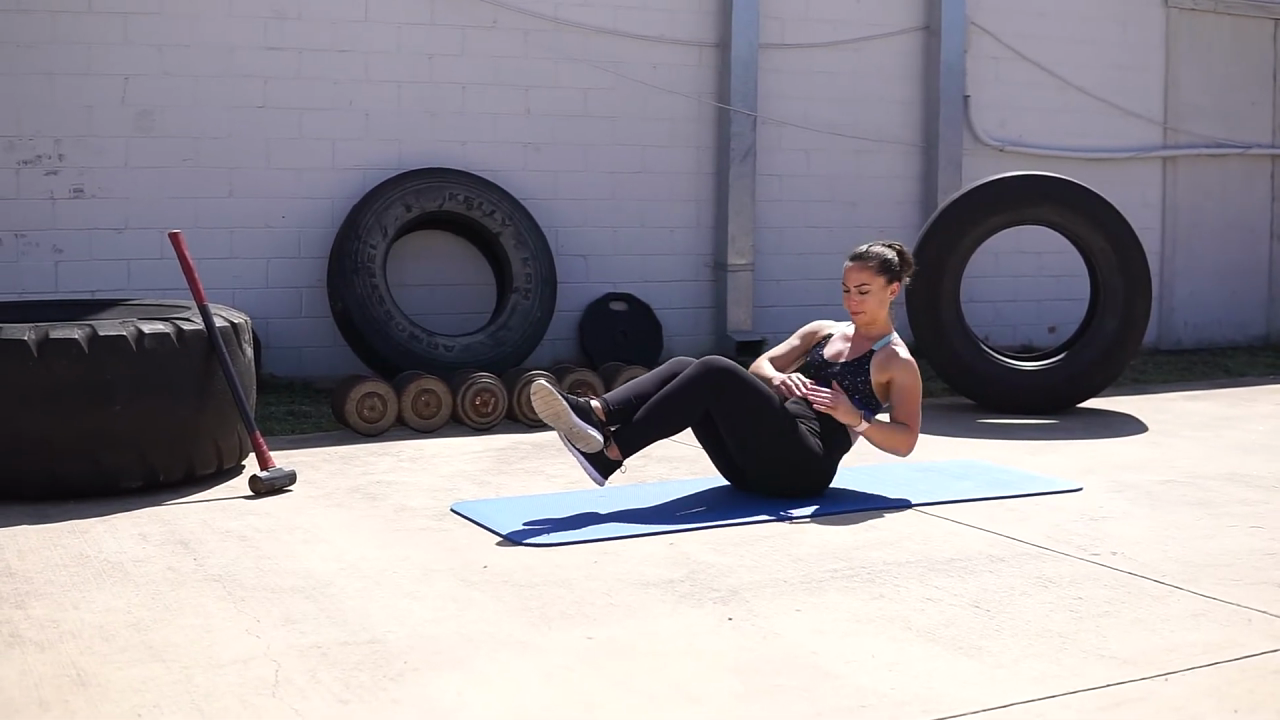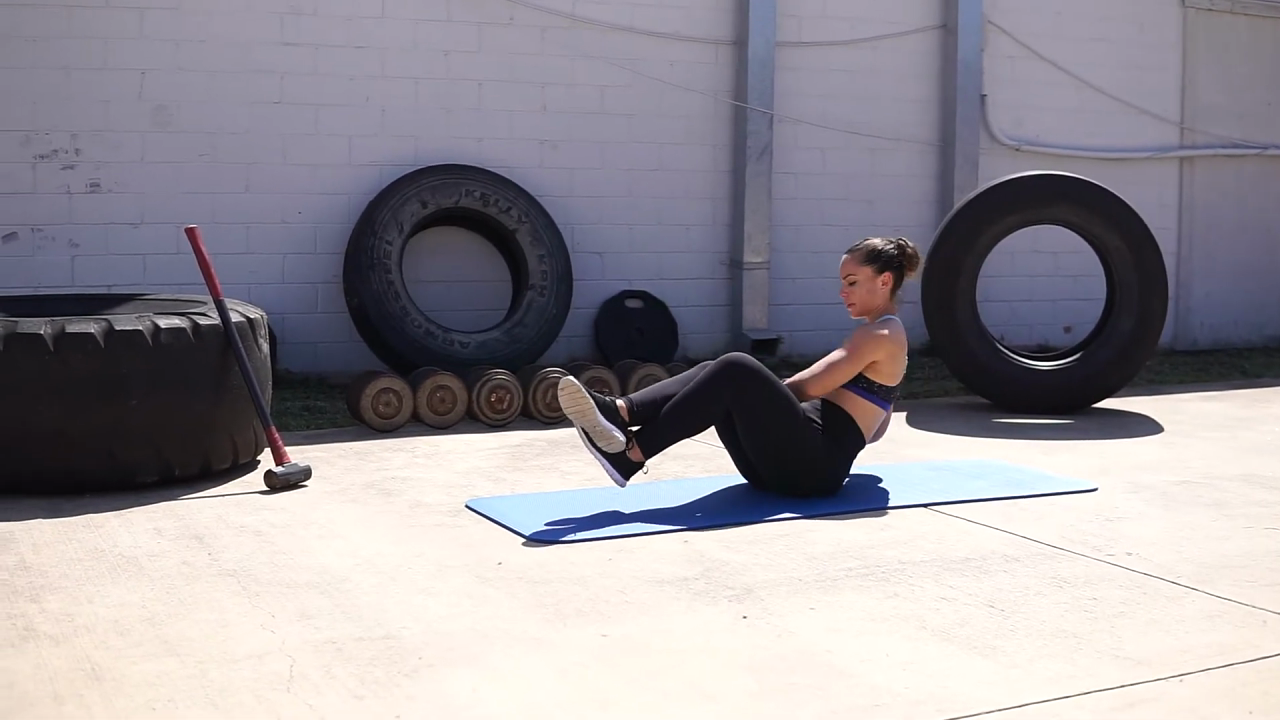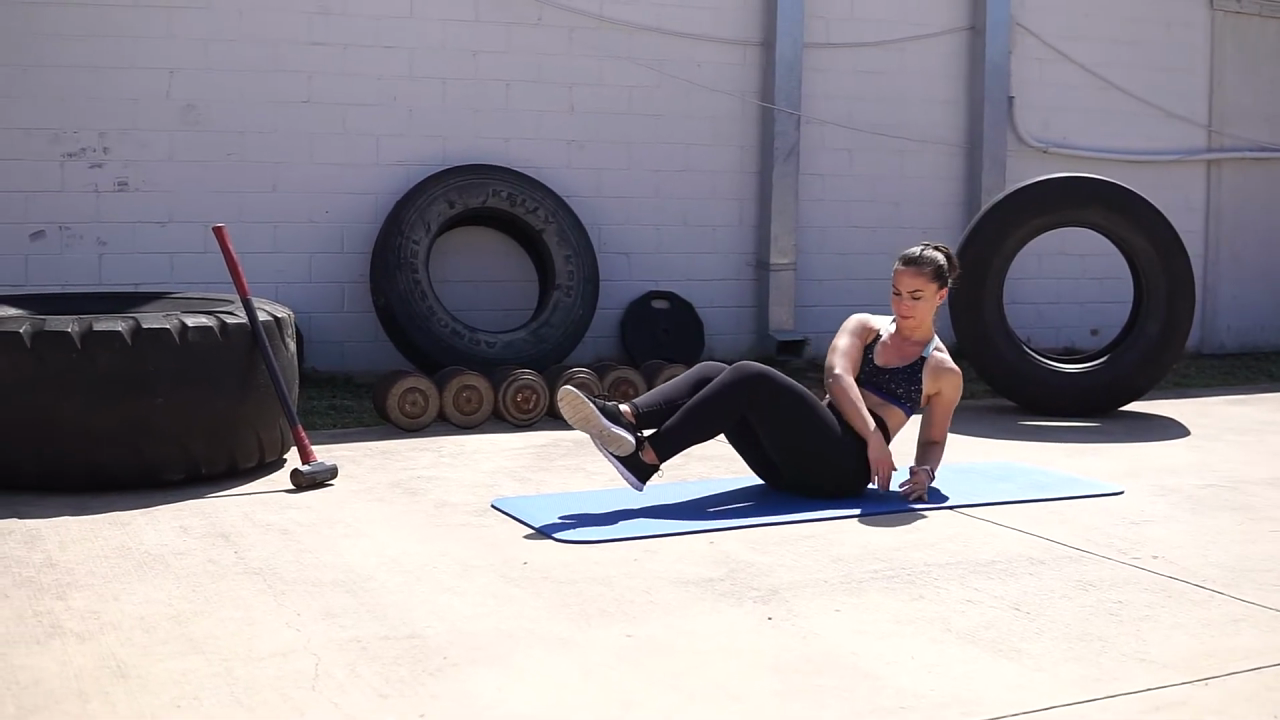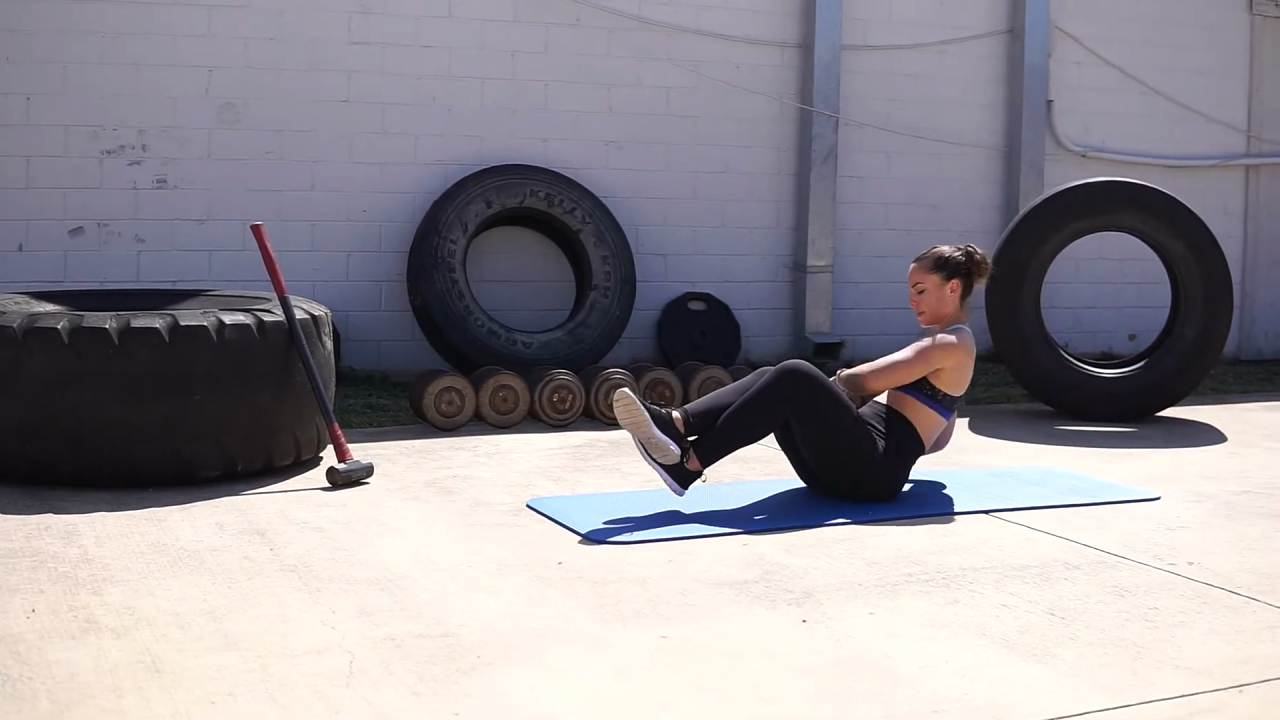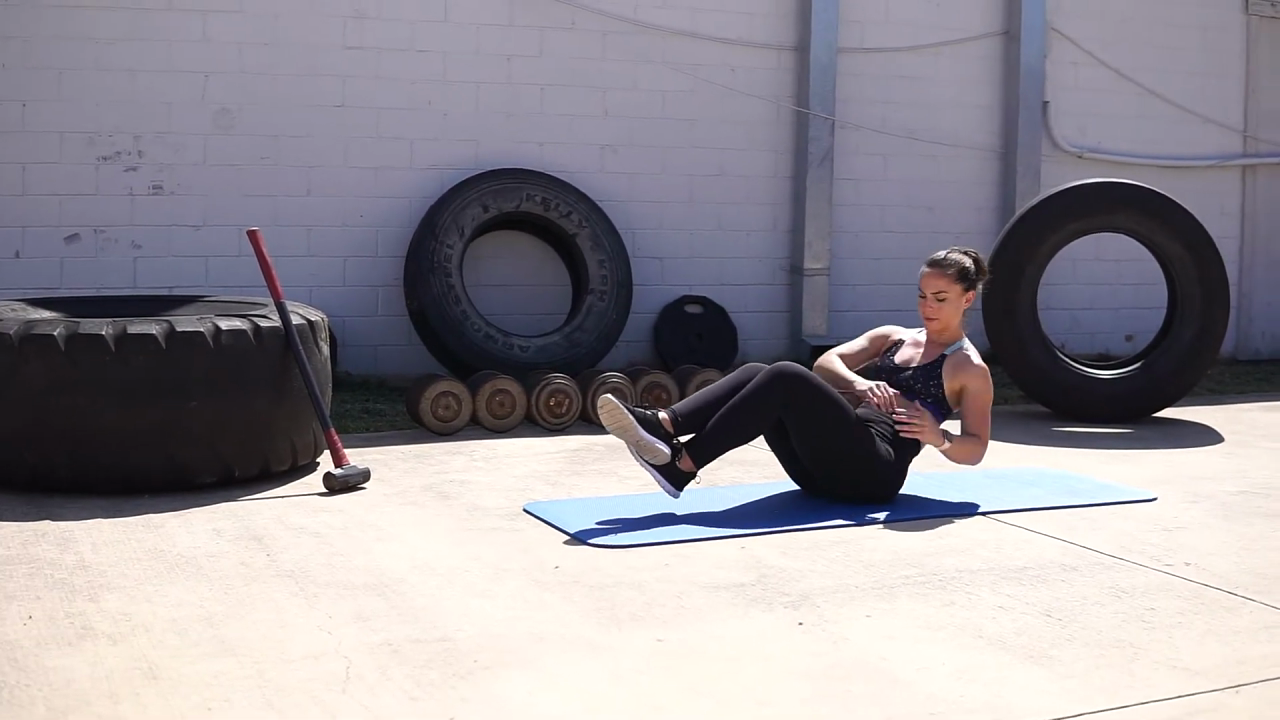
dt=0.5s
person 1, frame 1
left shoulder: (898, 363)
right shoulder: (825, 332)
left elbow: (904, 440)
right elbow: (761, 366)
left wrist: (855, 419)
right wrist: (780, 380)
left hip: (802, 465)
right hip: (756, 462)
left knee: (714, 371)
right knee: (683, 368)
left ankle: (611, 452)
right ankle: (593, 412)
person 1, frame 2
left shoulder: (884, 335)
right shoulder: (872, 339)
left elbow: (817, 383)
right elbow: (876, 429)
left wrist: (780, 388)
left hip: (815, 465)
right hip: (775, 463)
left knee: (736, 369)
right knee: (712, 372)
left ankle: (632, 452)
right ankle: (618, 412)
person 1, frame 3
left shoulder: (944, 371)
right shoulder: (865, 327)
left elbow: (933, 442)
right elbow: (837, 377)
left wrist: (925, 471)
right wrist: (875, 439)
left hip: (842, 465)
right hip: (794, 463)
left knee: (748, 377)
right knee: (712, 373)
left ankle: (646, 456)
right ankle: (622, 416)
person 1, frame 4
left shoulder: (949, 345)
right shoulder: (942, 348)
left elbow: (869, 380)
right elbow: (939, 437)
left wrist: (841, 379)
left hip: (872, 472)
right hip: (847, 466)
left knee: (795, 375)
right knee: (768, 378)
left ankle: (688, 463)
right ankle: (673, 423)
person 1, frame 5
left shoulder: (969, 367)
right shoulder: (895, 337)
left elbow: (975, 448)
right elbow: (826, 364)
left wrist: (937, 437)
right wrist: (857, 383)
left hip: (873, 470)
right hip: (826, 469)
left knee: (785, 377)
right knee: (754, 374)
left ankle: (682, 464)
right ankle: (660, 424)
